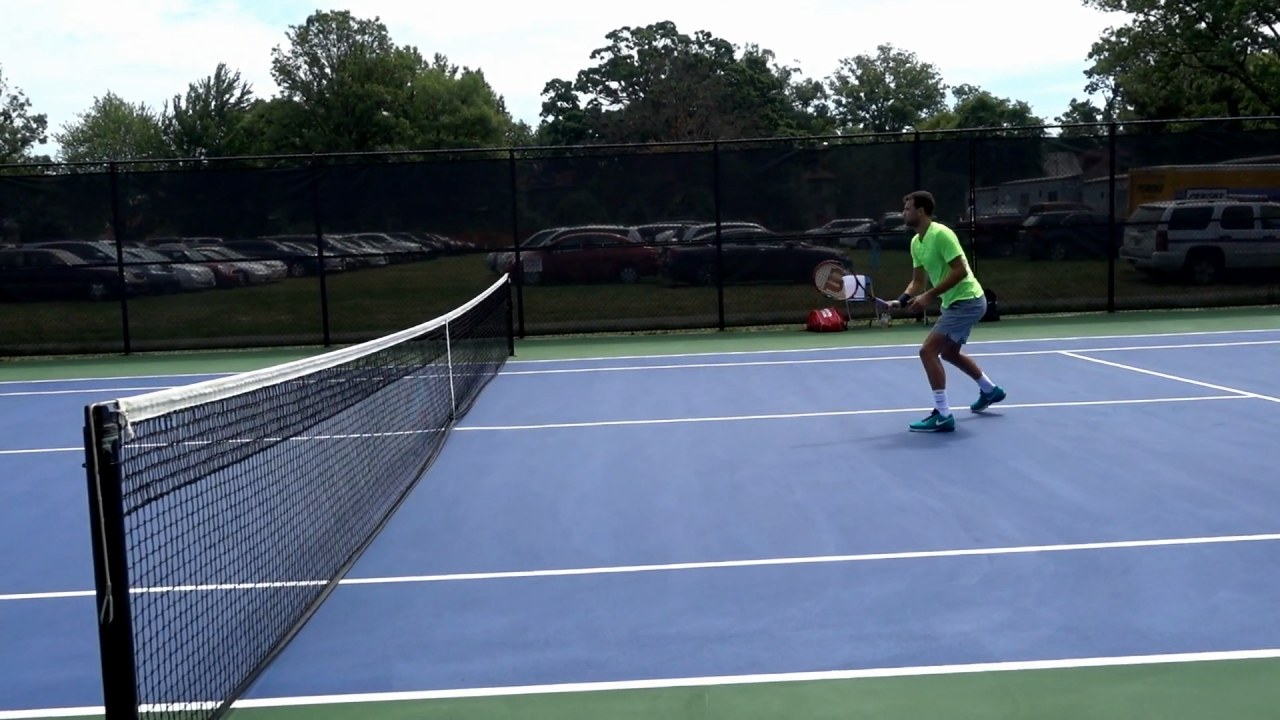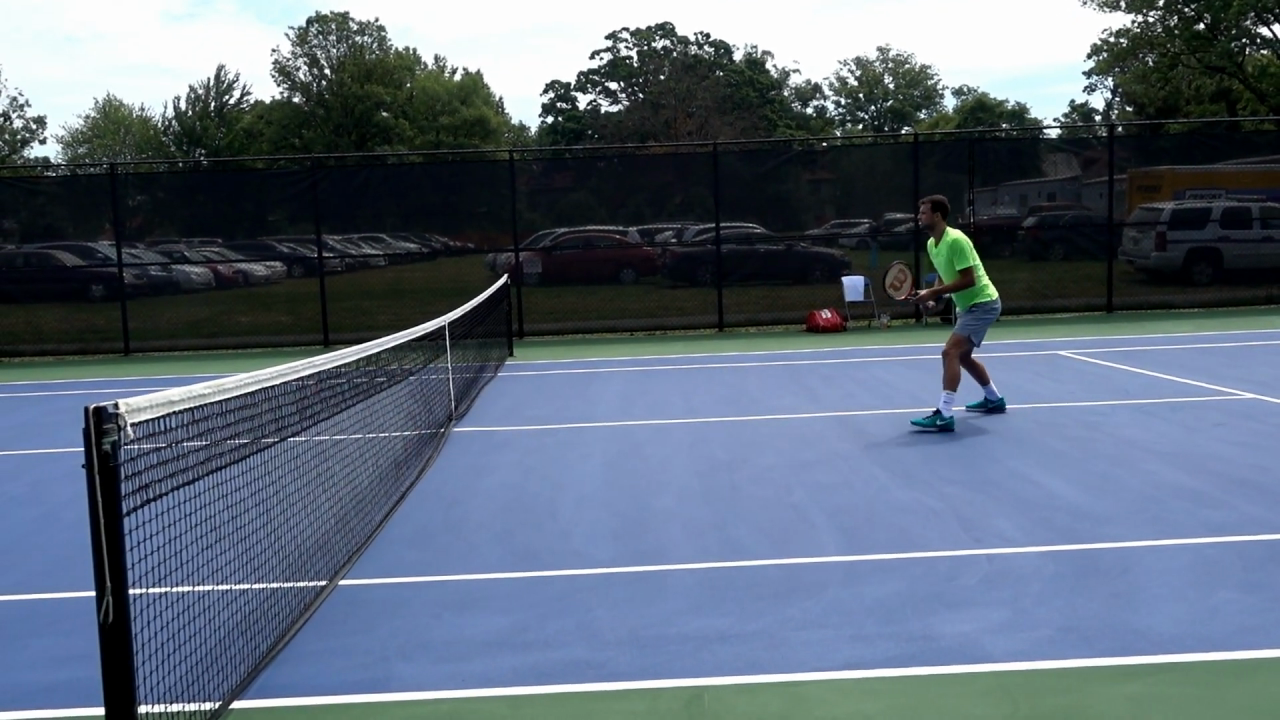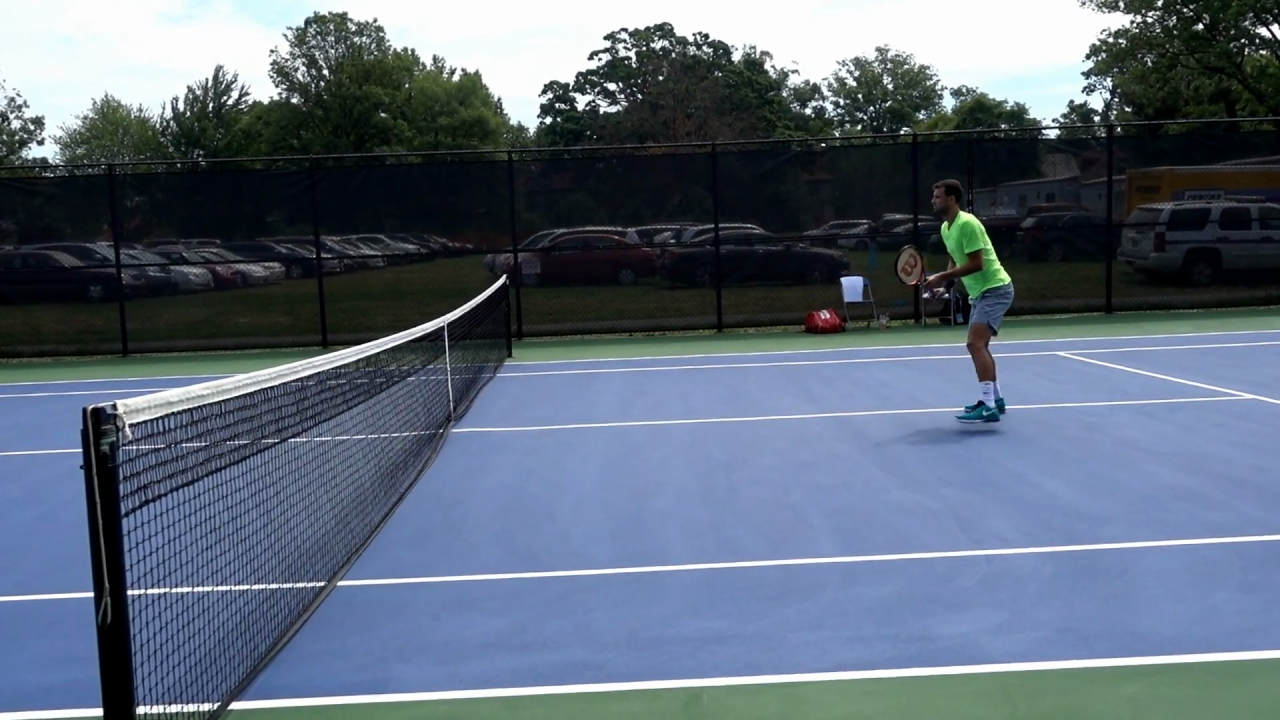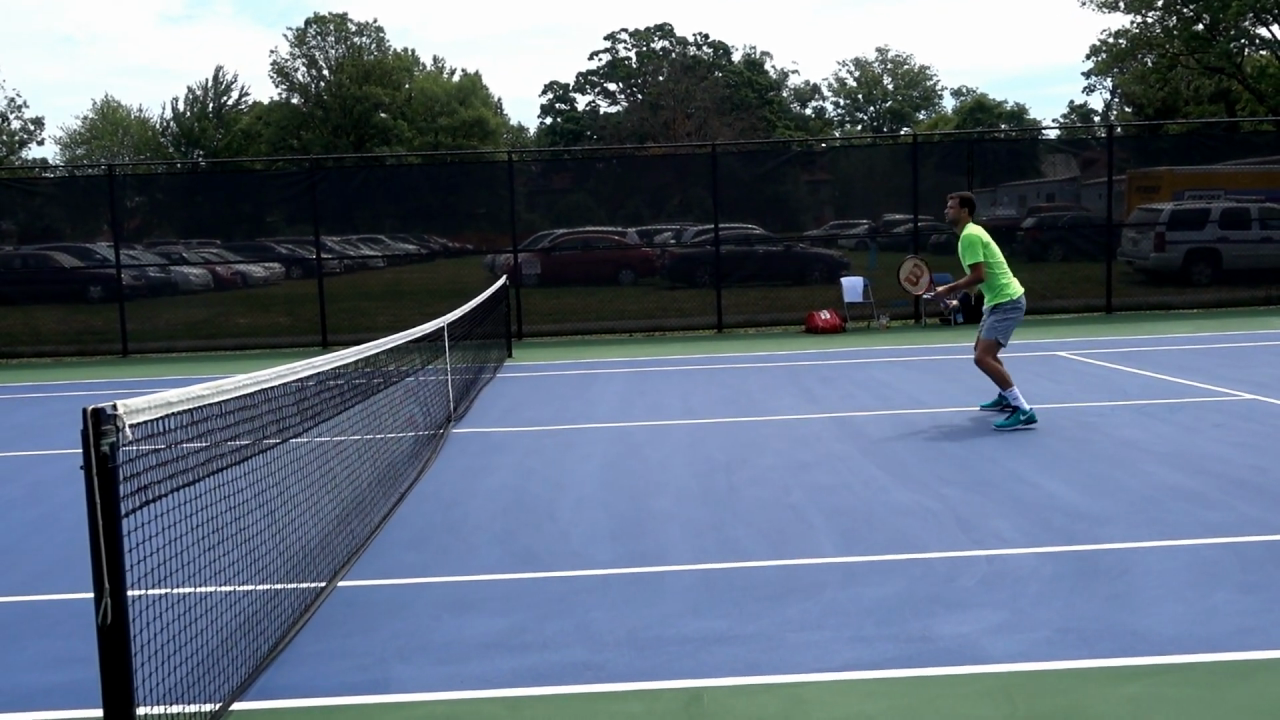
dt=0.2s
person 1, frame 1
left shoulder: (941, 234)
right shoulder: (916, 242)
left elbow: (960, 271)
right elbow: (919, 281)
left wrist: (929, 296)
right wrist: (903, 299)
left hip: (967, 302)
right hip: (955, 304)
left knee: (928, 351)
right knee: (950, 354)
left ankle: (942, 415)
right ankle: (990, 391)
person 1, frame 2
left shoulder: (956, 240)
right shoulder: (931, 244)
left elbow: (968, 280)
right elbow: (943, 276)
left wrist: (933, 293)
right wrist: (933, 297)
left hip: (983, 303)
right hip: (968, 306)
left knee: (950, 353)
right knee: (961, 356)
left ankle: (944, 415)
right ankle: (994, 398)
person 1, frame 3
left shoulder: (967, 223)
right shoulder: (945, 228)
left elbow: (976, 264)
left wrist: (943, 277)
right wrist: (942, 281)
left hip: (995, 289)
right hip: (979, 293)
left knee: (975, 342)
right knee: (977, 344)
left ankle: (987, 406)
right ankle: (994, 398)
person 1, frame 4
left shoulder: (970, 235)
right shoulder: (967, 235)
left elbow: (978, 276)
left wrist: (949, 289)
right wrist: (957, 296)
left hip: (1007, 302)
right hip: (999, 302)
left knee: (982, 358)
right knee: (982, 351)
left ankle: (1023, 410)
right ankle: (1007, 397)
